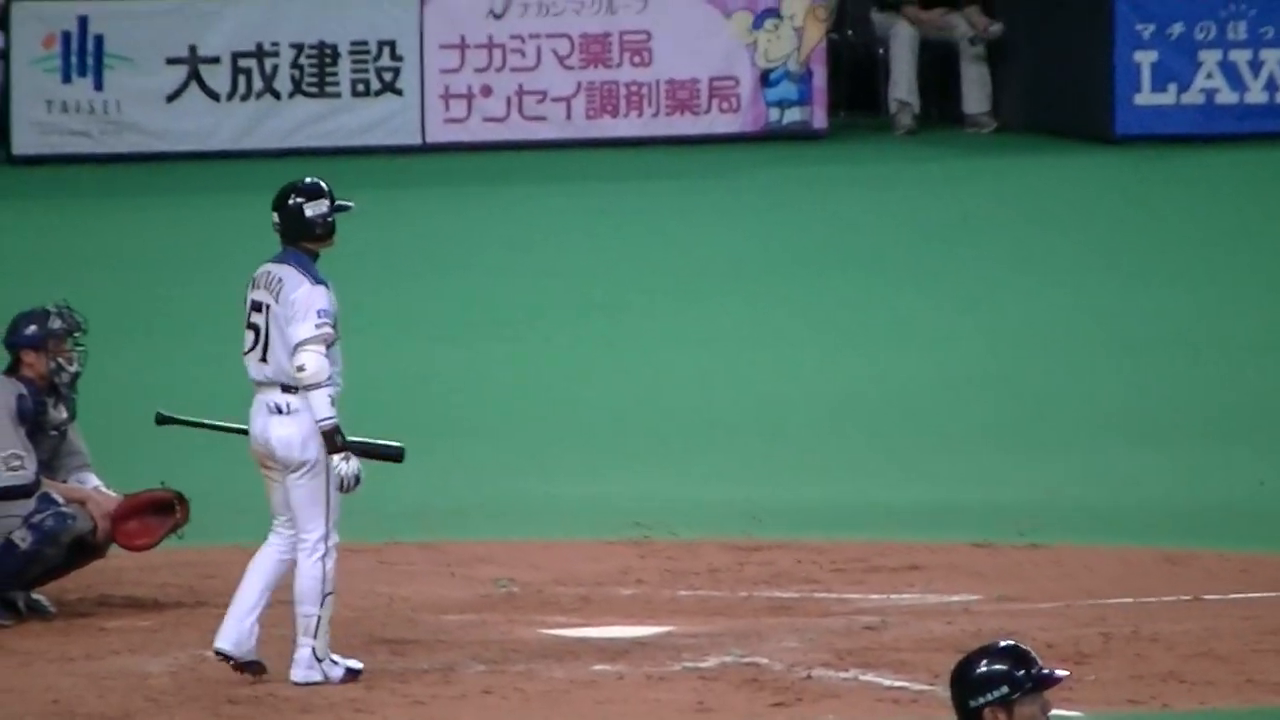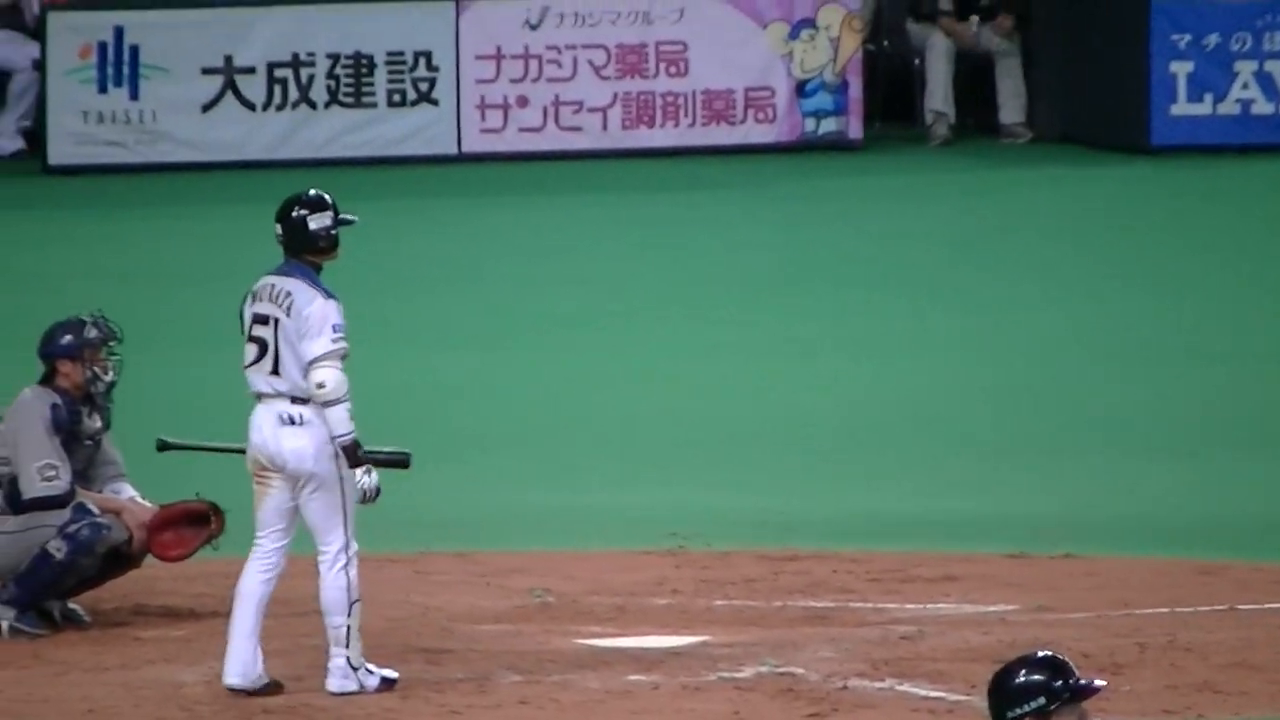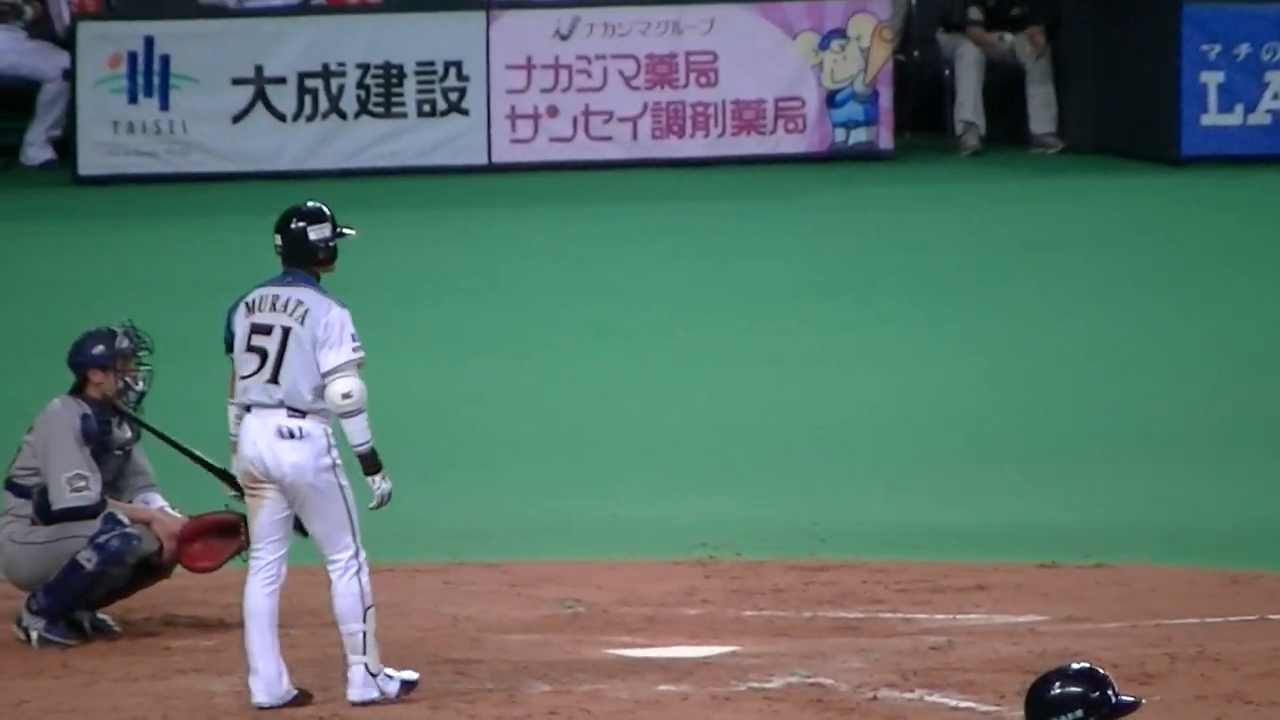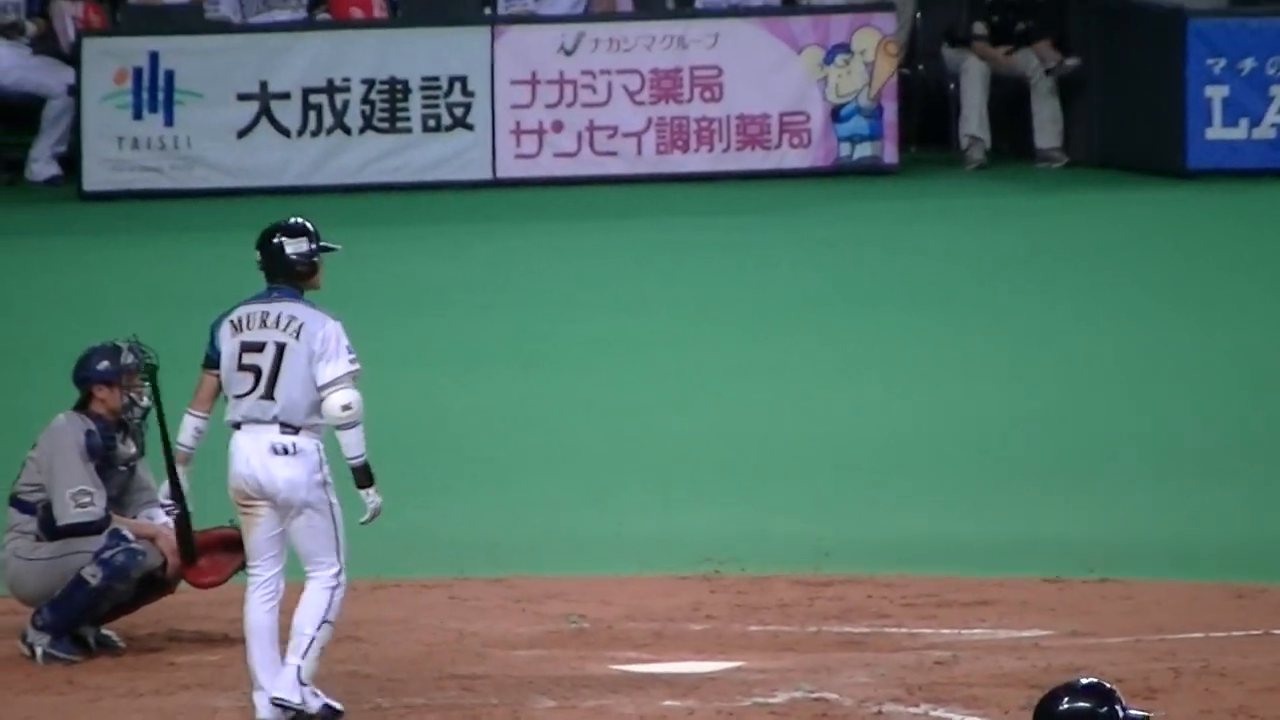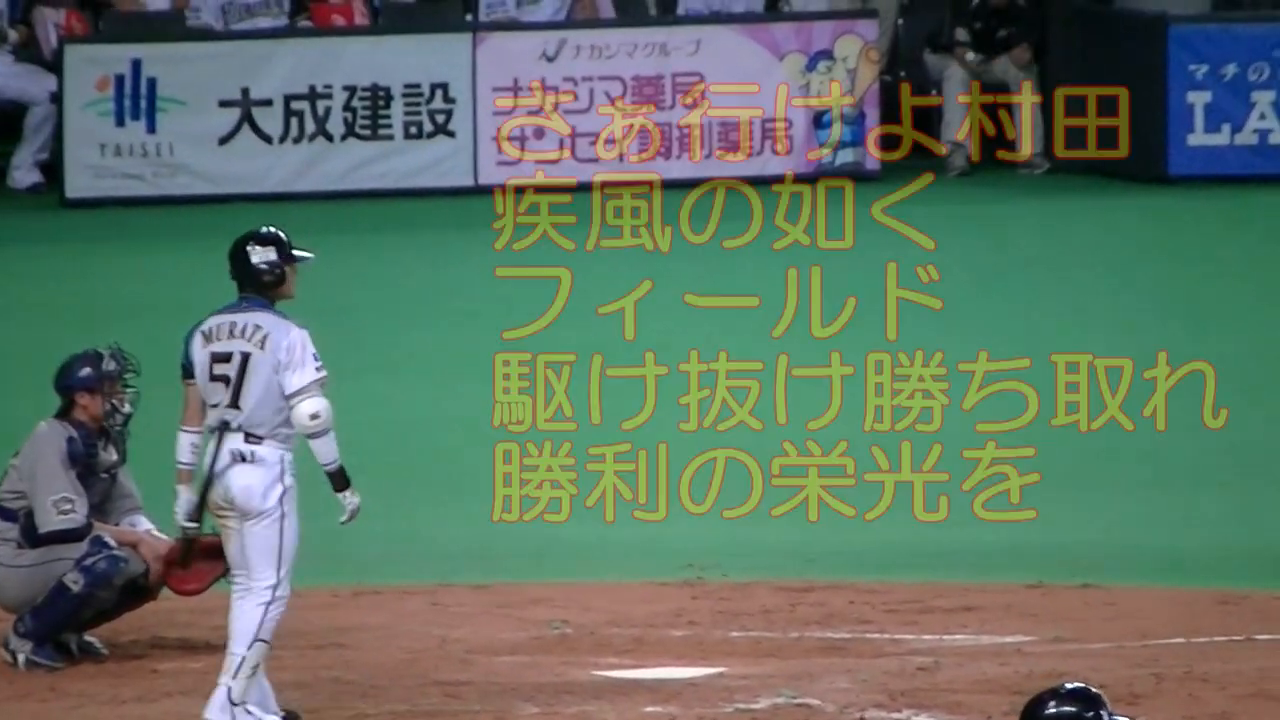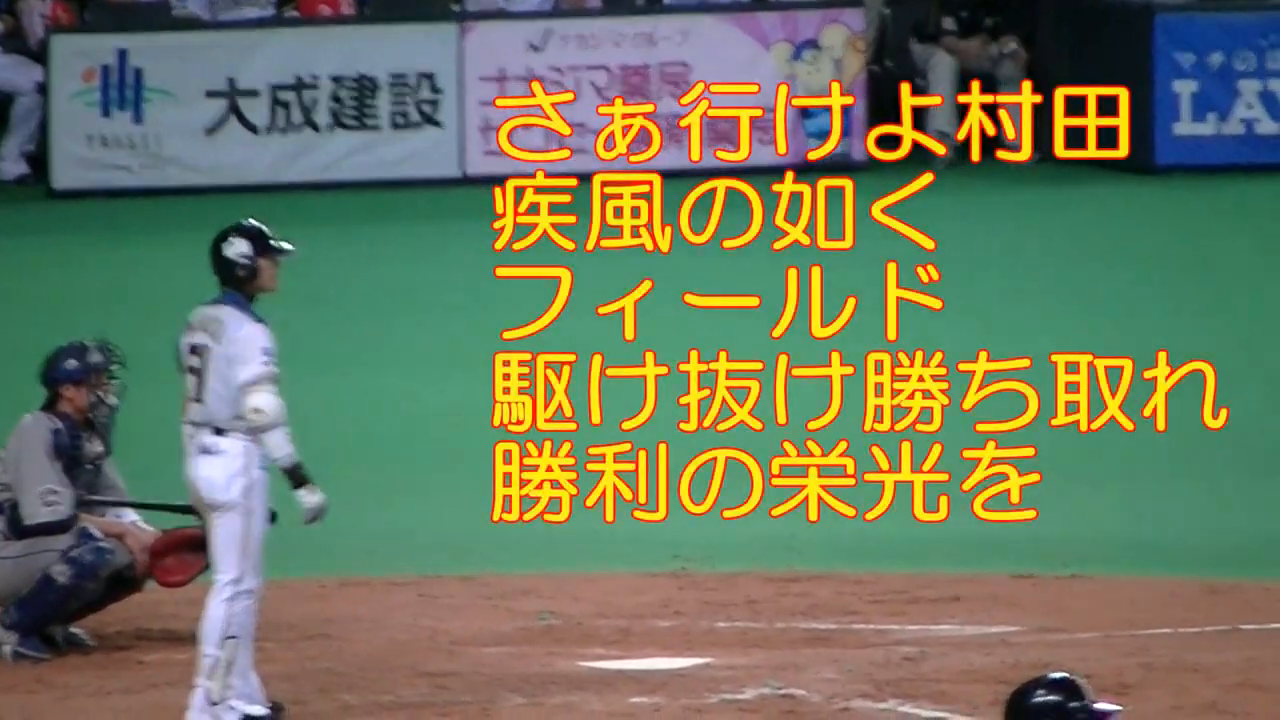
dt=0.3s
person 1, frame 1
left shoulder: (262, 277)
right shoulder: (308, 287)
right elbow: (311, 373)
right wrist: (338, 444)
left hip: (263, 416)
right hip: (299, 423)
left knee: (285, 533)
right knee: (317, 542)
left ankle: (235, 637)
right ankle: (312, 658)
person 1, frame 2
left shoulder: (258, 291)
right shoulder: (317, 301)
right elbow: (327, 389)
right wrist: (356, 457)
left hip: (263, 427)
right hip: (306, 434)
left knee: (266, 550)
right knee: (336, 553)
left ankle: (241, 667)
right ankle: (346, 668)
person 1, frame 3
left shoulder: (247, 304)
right shoulder: (327, 312)
left elbow: (237, 386)
right elbow: (347, 397)
left wrist: (235, 451)
right wrist: (374, 466)
left hip: (255, 439)
right hip: (306, 443)
left knee: (266, 562)
right knee: (347, 560)
left ankle: (268, 683)
right ankle: (365, 674)
person 1, frame 4
left shoulder: (229, 322)
right shoulder: (320, 326)
left elbow: (202, 399)
right elbow: (343, 411)
left wrist: (180, 465)
right wrist: (366, 481)
left hip: (243, 455)
right hip: (295, 458)
left knee: (262, 578)
right knee: (326, 573)
person 1, frame 5
left shoulder: (204, 331)
right shoulder: (286, 335)
left elbow: (193, 416)
right elbow: (312, 419)
left wrist: (185, 485)
right wrist: (343, 484)
left hip: (221, 468)
right hip: (264, 469)
left knee: (247, 588)
right knee: (268, 592)
person 1, frame 6
left shoulder: (198, 321)
right shoulder: (247, 329)
right elbow: (263, 415)
right wrist: (302, 483)
left hip: (202, 459)
right hip: (237, 463)
left knee: (239, 583)
right knee: (235, 585)
person 2, frame 1
left shoulder: (58, 400)
left elbow: (76, 469)
left wrist: (108, 499)
right wrist: (87, 496)
left knee: (101, 522)
right knee: (58, 517)
person 2, frame 2
left shoulder: (91, 410)
right shoulder: (34, 407)
left elbow: (110, 479)
right elbow: (48, 493)
left wrist: (142, 509)
right wrist: (121, 507)
left hip: (50, 526)
left knee: (136, 532)
right knee: (94, 526)
left ankle: (47, 598)
person 2, frame 3
left shoulder: (119, 420)
right shoulder: (63, 416)
left elbow: (140, 489)
right elbow: (78, 503)
left wrist: (171, 520)
right wrist: (151, 516)
left hip: (78, 537)
right hip: (27, 544)
left knee: (163, 545)
right knee: (123, 536)
left ankle: (76, 607)
right ankle: (39, 613)
person 2, frame 4
left shoulder: (125, 435)
right shoulder: (68, 432)
left elbow: (144, 504)
right elbow: (82, 519)
left wrist: (172, 535)
right wrist: (155, 532)
left hip: (78, 553)
right hip: (31, 561)
left knee: (167, 559)
right knee: (127, 553)
left ankle: (81, 624)
right ankle: (44, 629)
person 2, frame 5
left shoulder: (107, 442)
right shoulder: (50, 439)
left elbow: (127, 512)
right elbow: (65, 526)
left wrist: (160, 544)
right wrist: (138, 539)
left hip: (62, 559)
left knee: (149, 568)
right knee: (110, 560)
left ankle: (63, 630)
right ankle: (27, 636)
person 2, frame 6
left shoulder: (91, 434)
right shoulder: (36, 432)
left elbow: (113, 504)
right elbow: (49, 519)
left wrist: (146, 535)
right wrist: (123, 530)
left hip: (44, 551)
left knee: (135, 560)
right knee: (95, 552)
left ankle: (49, 623)
